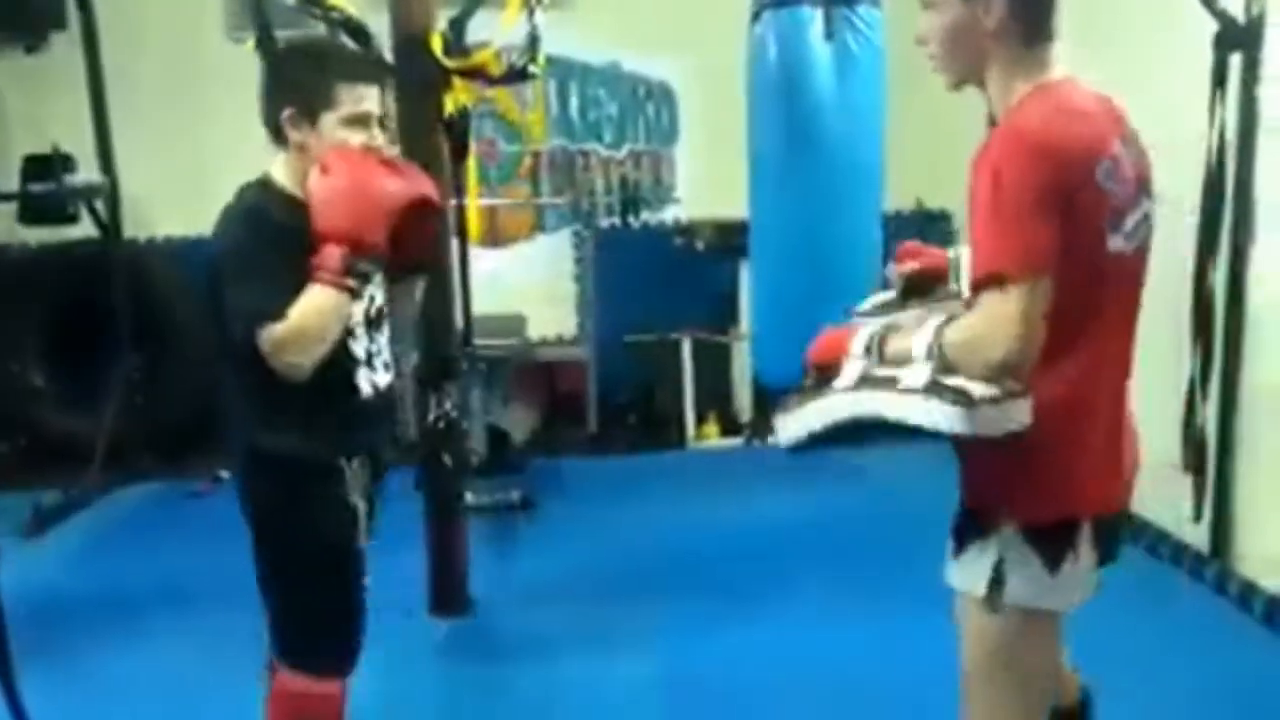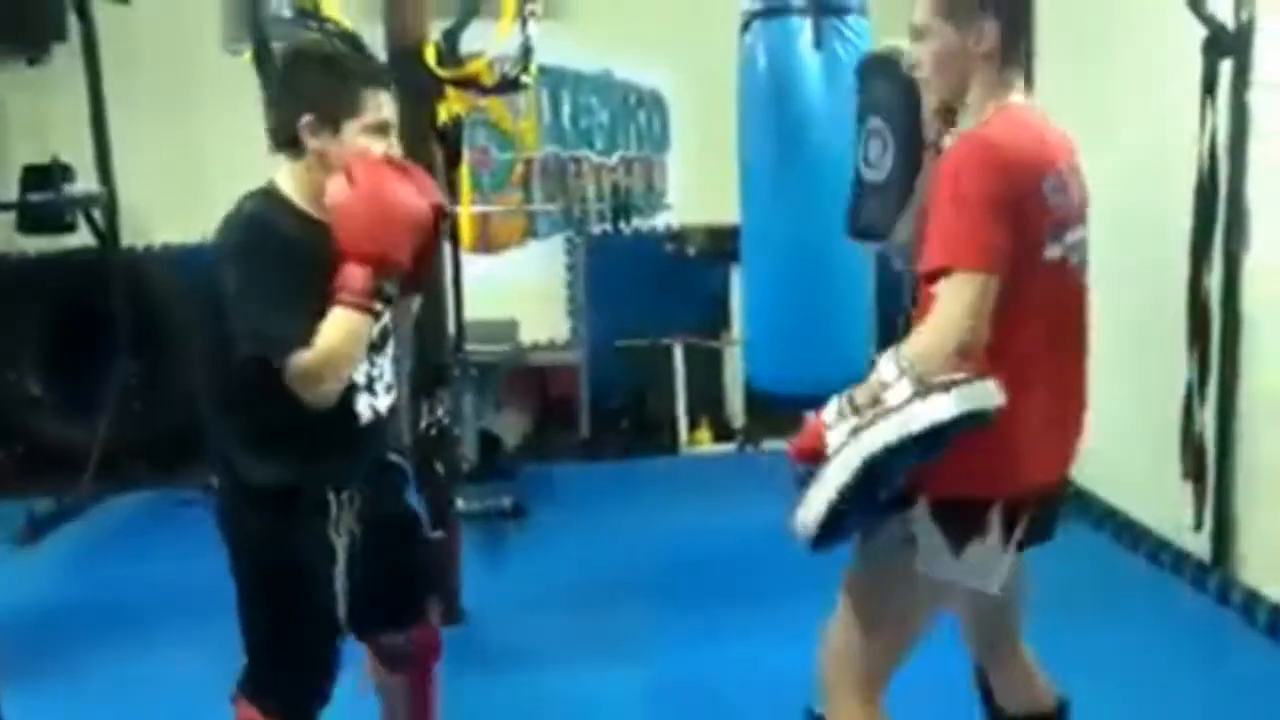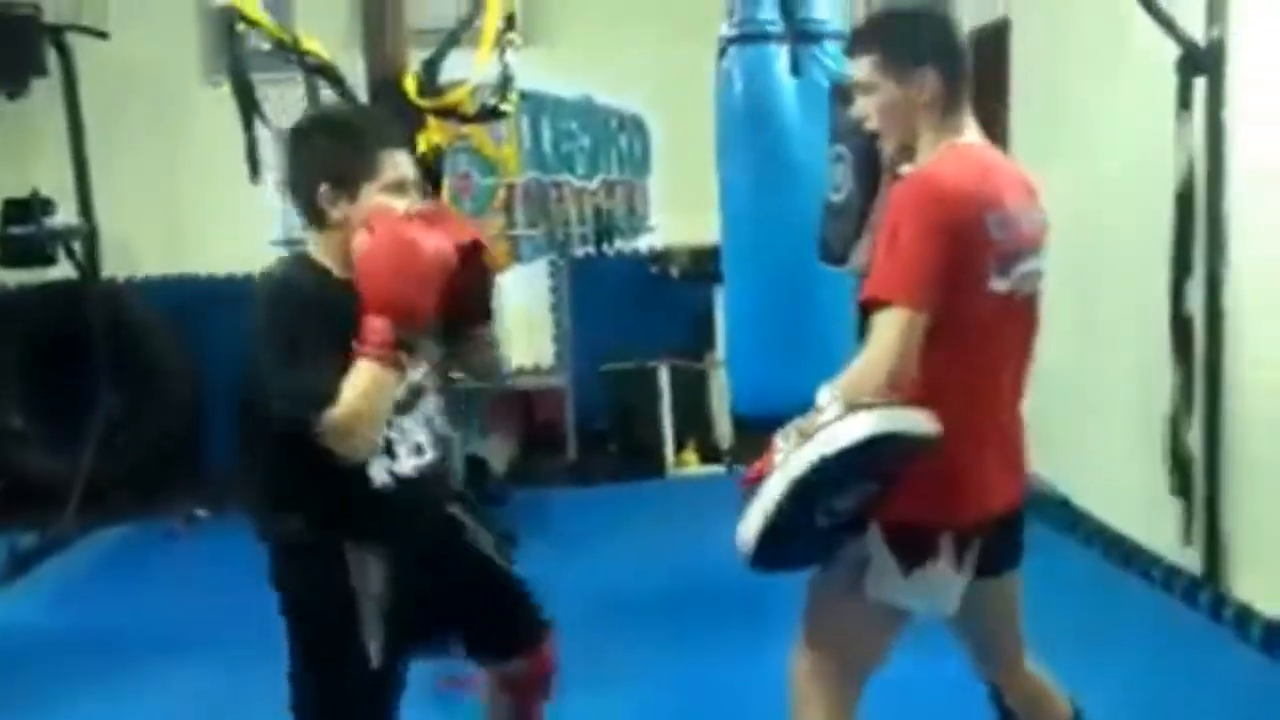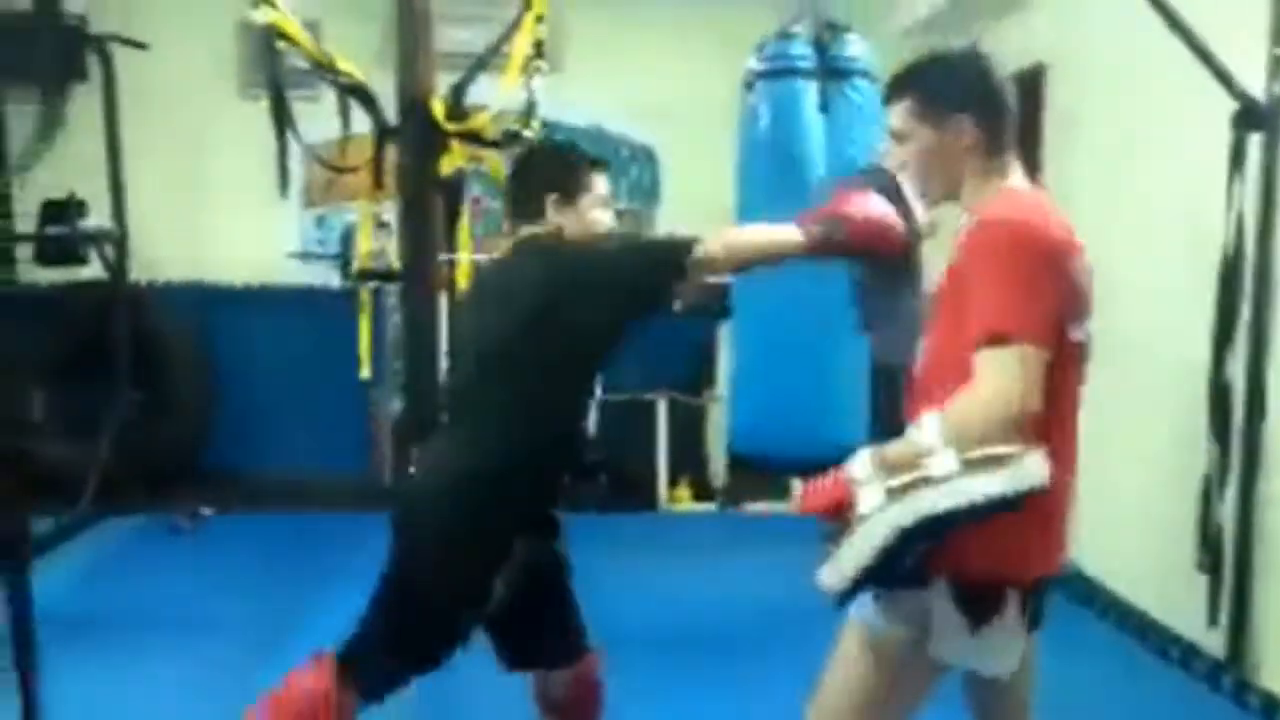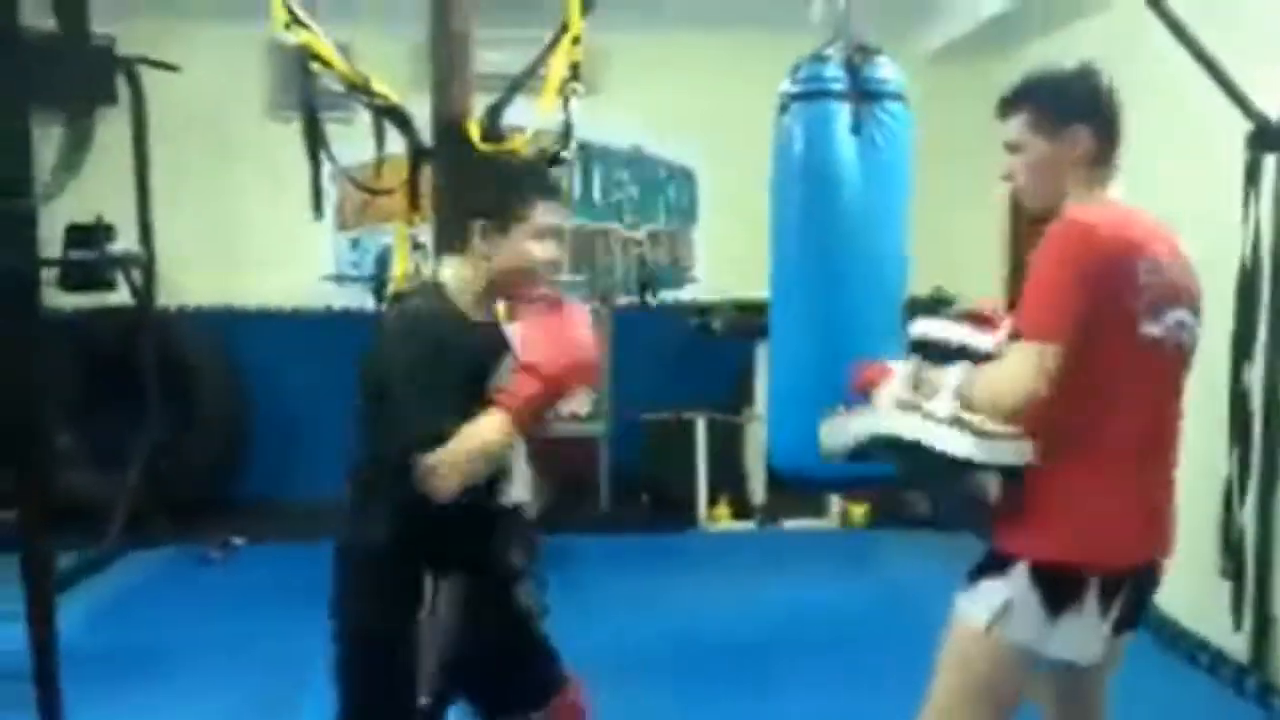
dt=0.4s
person 1, frame 1
left shoulder: (1024, 145)
right shoulder: (1100, 119)
left elbow: (1006, 342)
left wrist: (893, 346)
left hip: (1040, 470)
right hip: (1085, 451)
right knee: (1028, 651)
person 1, frame 2
left shoulder: (983, 154)
right shoulder: (1048, 148)
left elbow: (955, 336)
right elbow: (917, 244)
left wrist: (850, 410)
left hip: (969, 464)
right hip: (1030, 455)
right knee: (998, 645)
person 1, frame 3
left shoulder: (927, 191)
right shoulder: (1011, 185)
left elbow: (886, 371)
left wrist: (799, 440)
left hip: (921, 490)
right hip: (993, 480)
right knee: (1004, 662)
person 1, frame 4
left shoulder: (1002, 236)
right shoulder: (1049, 233)
left elbow: (1006, 400)
left wrist: (872, 469)
left hip: (965, 549)
right hip: (1025, 543)
person 1, frame 5
left shoulder: (1078, 241)
right shoulder: (1162, 248)
left elbow: (1019, 387)
left wrist: (919, 384)
right wrist: (1014, 351)
left hip: (1059, 542)
right hip: (1133, 536)
person 2, frame 1
left shoulder: (336, 207)
right shoulder: (254, 224)
left elbow: (378, 314)
right elbow: (292, 351)
left wrist: (405, 244)
right wrist: (349, 250)
left hip: (345, 459)
right hip: (296, 473)
left knee: (325, 627)
right knee: (317, 641)
person 2, frame 2
left shoulder: (345, 215)
right shoulder: (256, 237)
left elbow: (385, 330)
right elbow: (317, 377)
left wrist: (409, 256)
right wrist: (370, 268)
left hip: (365, 478)
right hip: (291, 503)
left knee: (409, 633)
person 2, frame 3
left shoulder: (405, 269)
right shoulder: (289, 300)
right elbow: (349, 434)
left wrist: (470, 292)
right wrist: (390, 320)
left hip: (425, 515)
right hip: (339, 550)
left knee: (528, 654)
person 2, frame 4
left shoulder: (524, 277)
right shoulder: (570, 269)
right elbow: (710, 253)
right wrist: (816, 236)
left hip: (508, 517)
right hip: (468, 520)
person 2, frame 5
left shoulder: (481, 324)
right shoulder: (421, 332)
right elbow: (441, 474)
left wrist: (544, 376)
right wrist: (533, 389)
left hip: (476, 568)
right hip: (403, 581)
